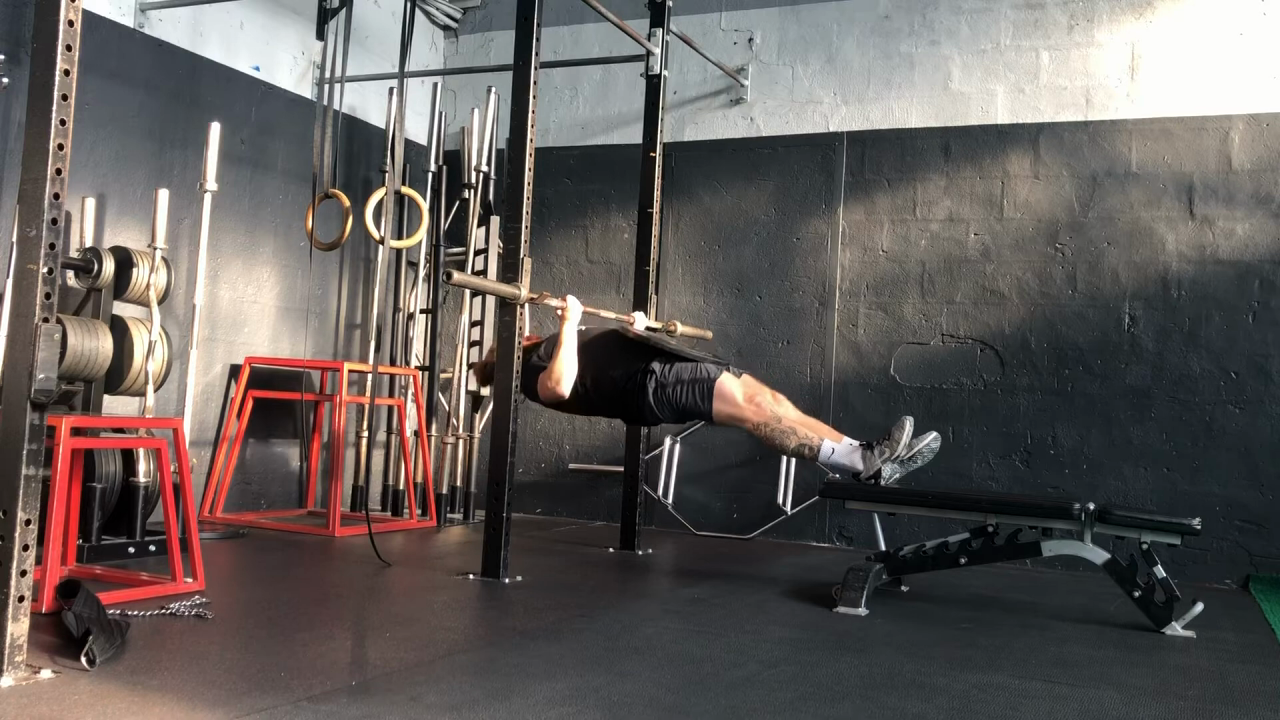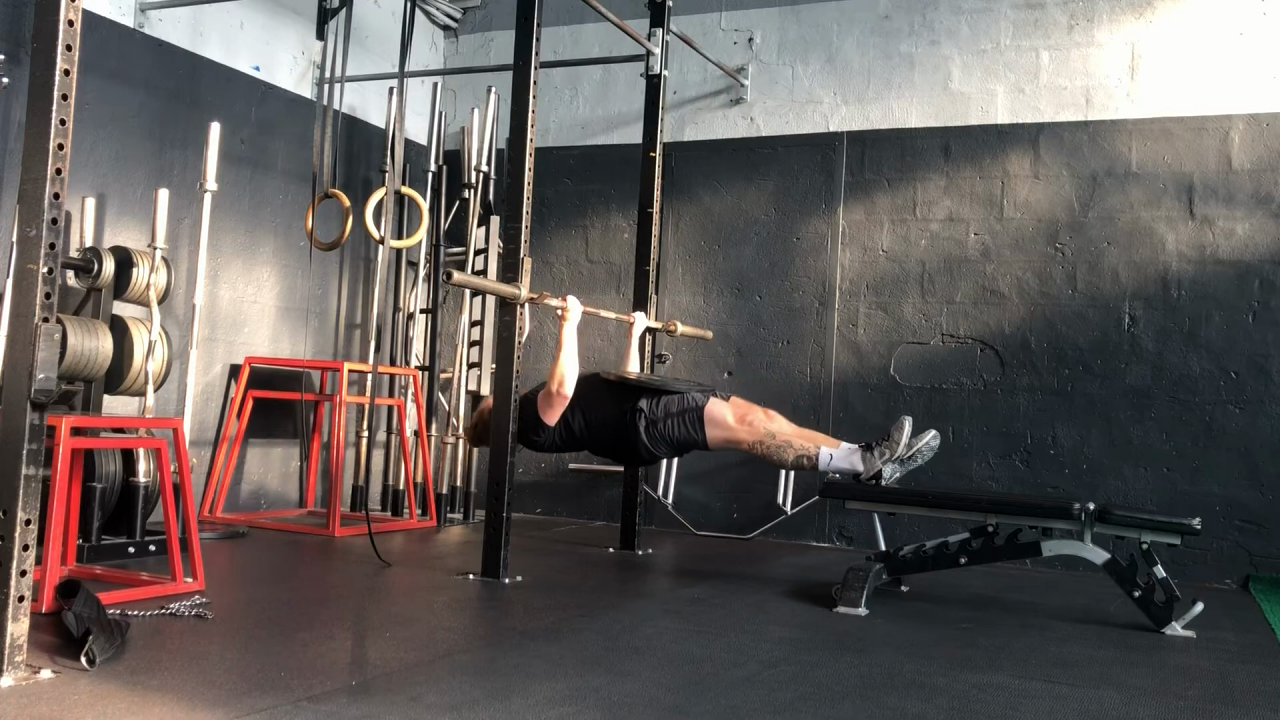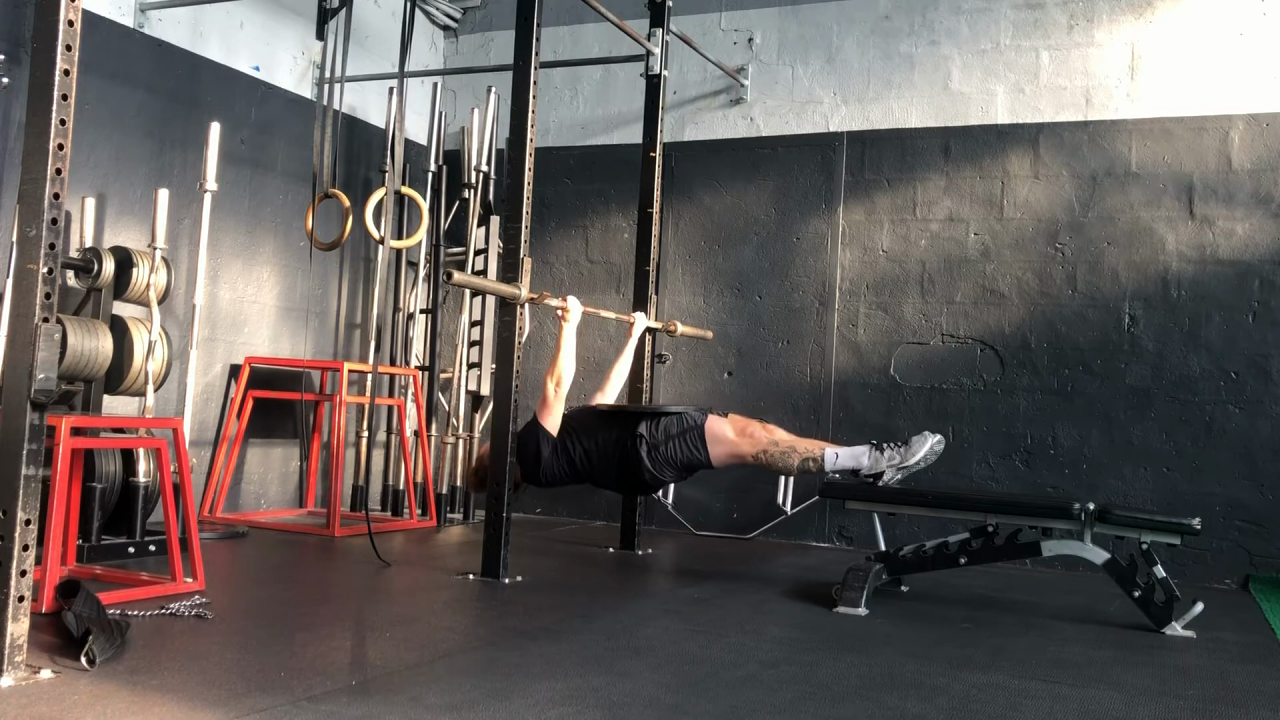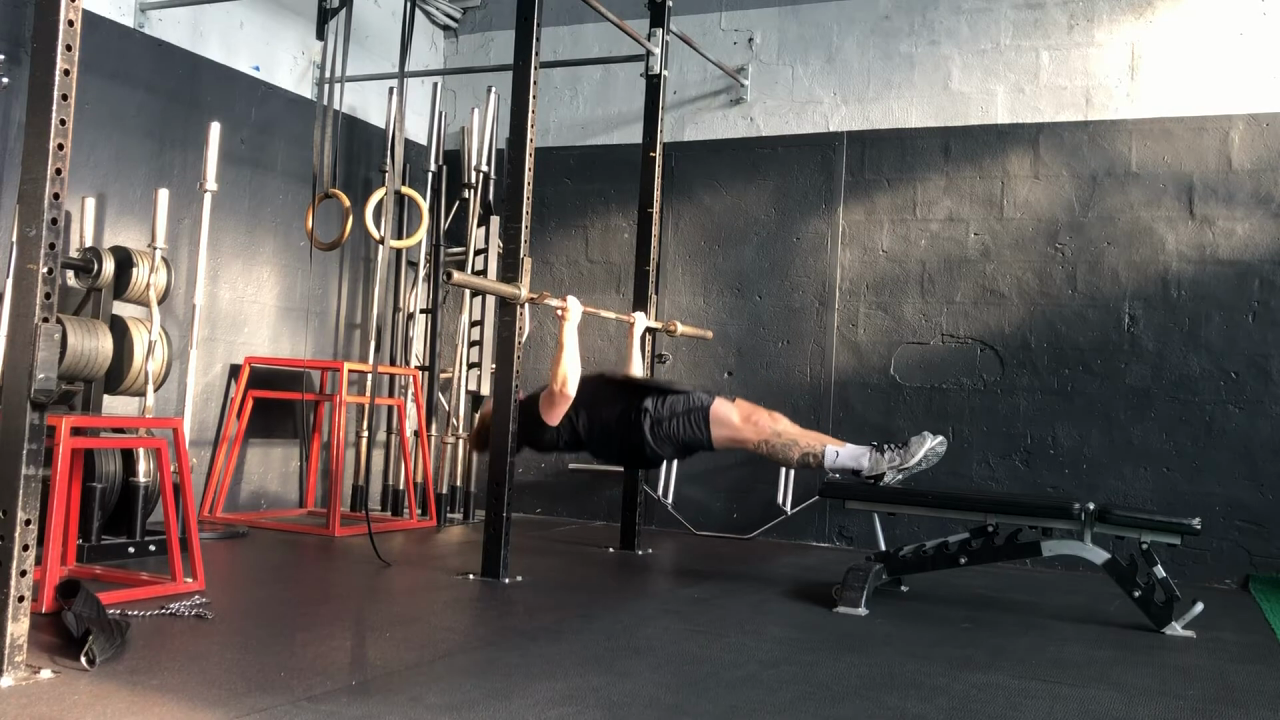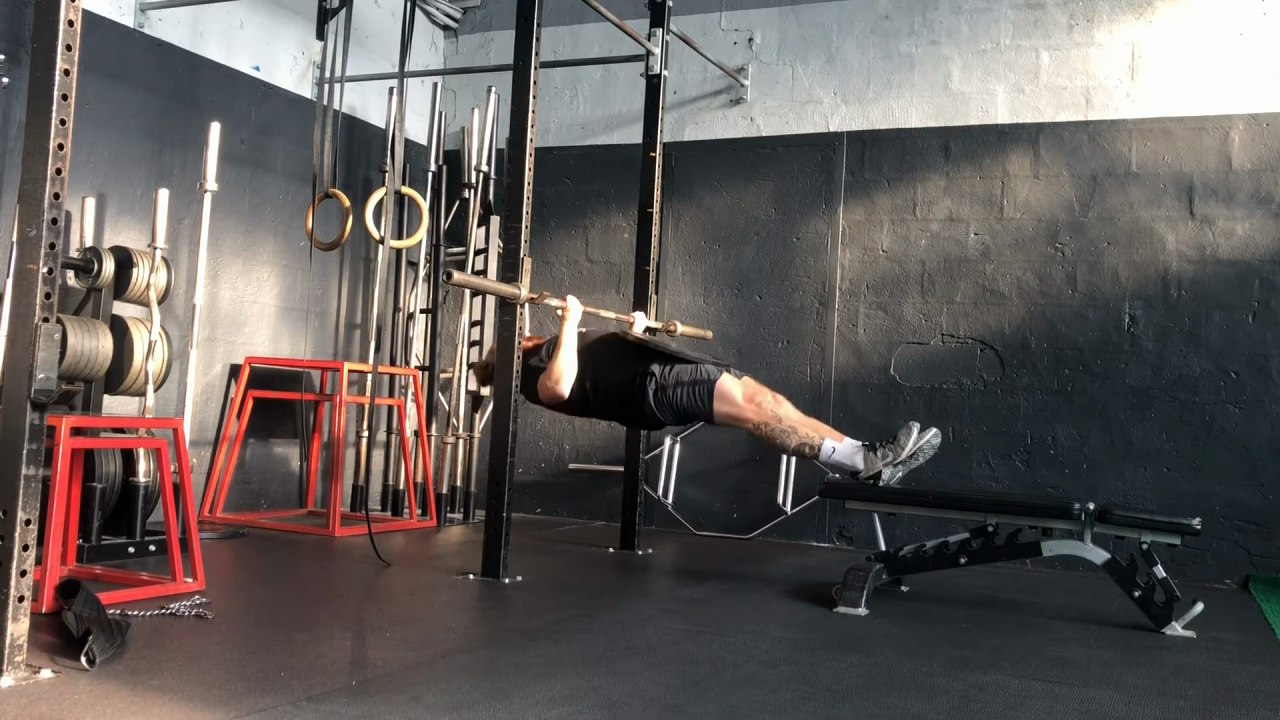
dt=0.7s
person 1, frame 1
left shoulder: (549, 352)
right shoulder: (532, 370)
right elbow: (561, 387)
left wrist: (636, 331)
right wrist: (567, 324)
left hip: (656, 368)
right hip: (648, 383)
left knee: (767, 399)
right knee: (751, 407)
left ankle: (869, 457)
right ankle: (864, 462)
person 1, frame 2
left shoulder: (537, 406)
right shoulder: (533, 423)
left elbow: (625, 386)
right elbow: (562, 390)
left wrist: (634, 336)
right wrist: (568, 326)
left hip: (644, 408)
right hip: (640, 423)
left knee: (760, 418)
right knee: (744, 426)
left ankle: (868, 460)
right ankle: (864, 463)
person 1, frame 3
left shoulder: (554, 440)
right shoulder: (534, 452)
left elbow: (606, 395)
right elbow: (556, 387)
left wrist: (633, 338)
right wrist: (569, 326)
left hip: (643, 435)
right hip: (642, 448)
left knee: (756, 431)
right knee: (747, 439)
left ankle: (874, 461)
right ankle: (873, 461)
person 1, frame 4
left shoulder: (537, 413)
right shoulder: (534, 423)
left elbow: (630, 386)
right elbow: (565, 388)
left wrist: (636, 336)
right wrist: (568, 326)
left hip: (649, 411)
right hip: (645, 424)
left knee: (761, 419)
right knee: (751, 426)
left ankle: (872, 461)
right ankle: (873, 462)
person 1, frame 5
left shoulder: (548, 357)
right shoulder: (531, 373)
right elbow: (561, 387)
left wrist: (635, 331)
right wrist: (568, 323)
left hip: (654, 372)
right hip: (648, 386)
left knee: (762, 398)
right knee: (752, 406)
left ankle: (868, 459)
right ankle: (864, 460)
